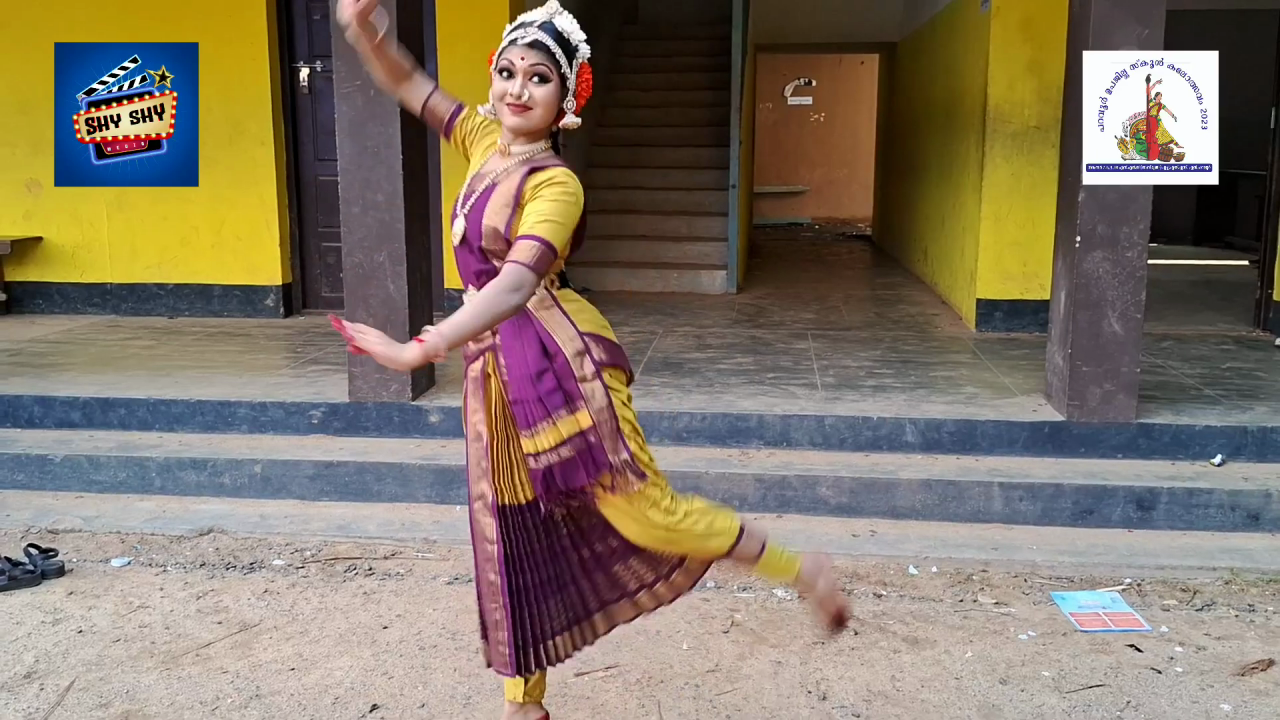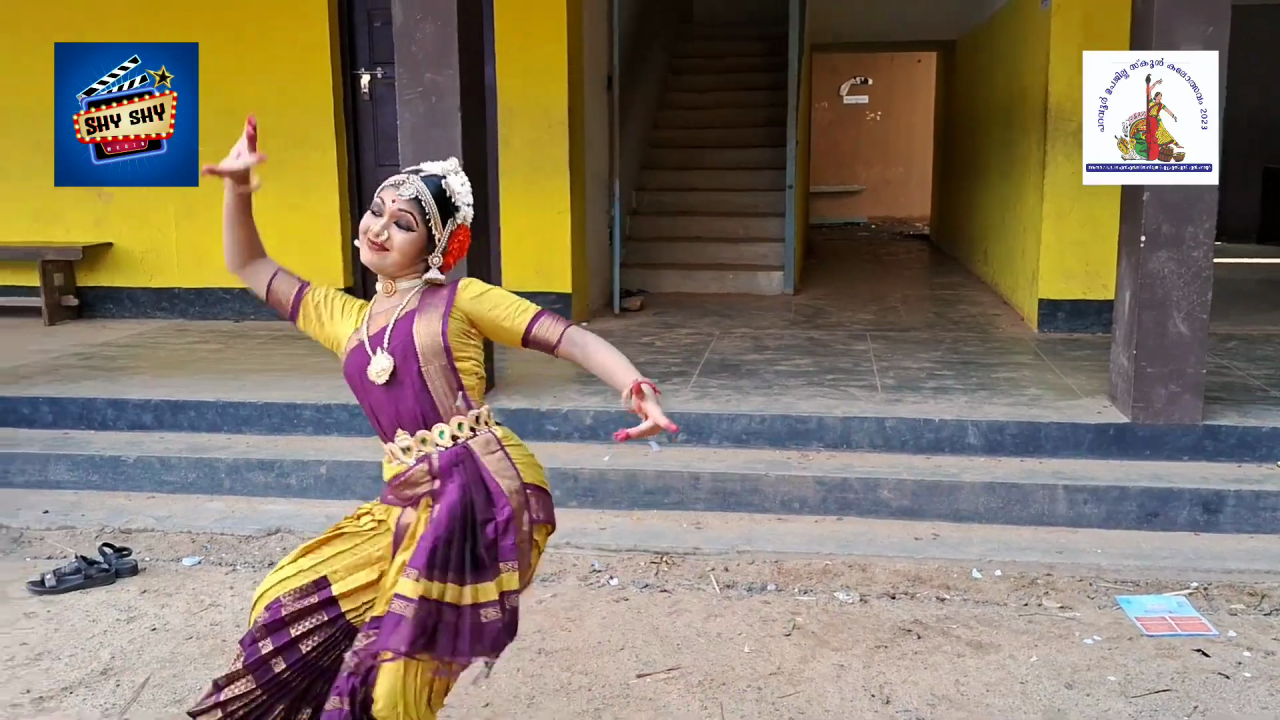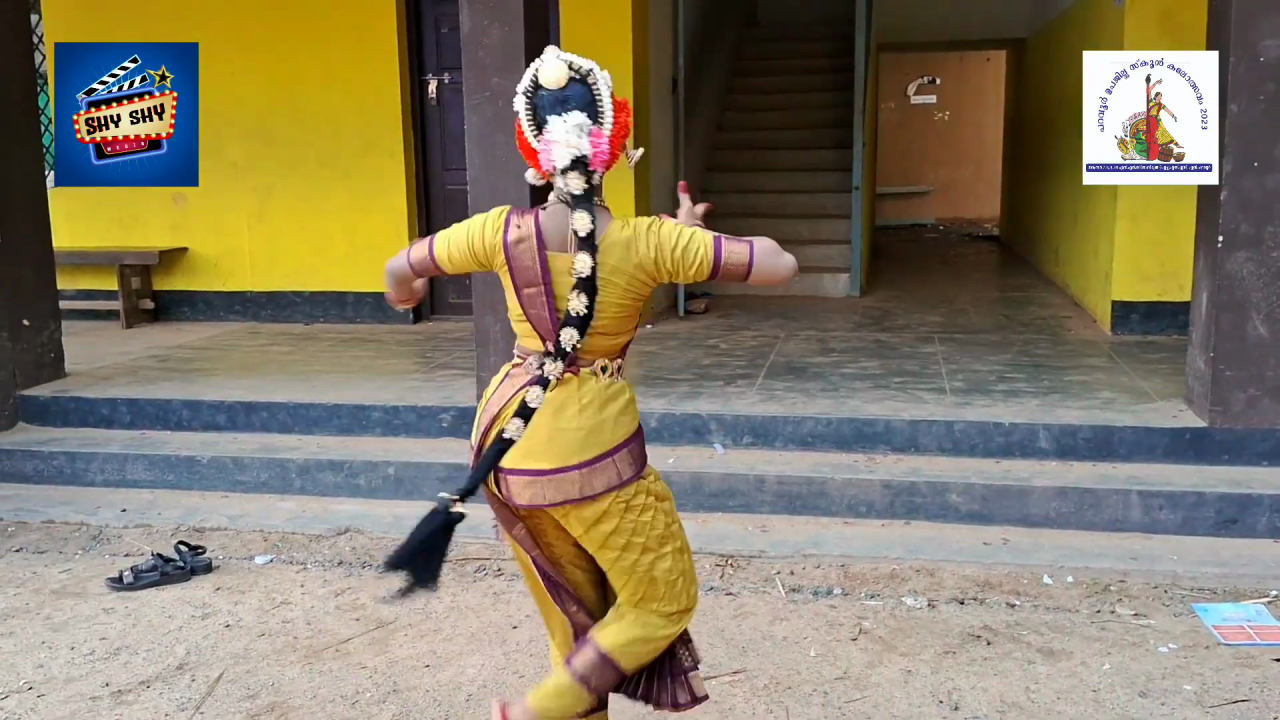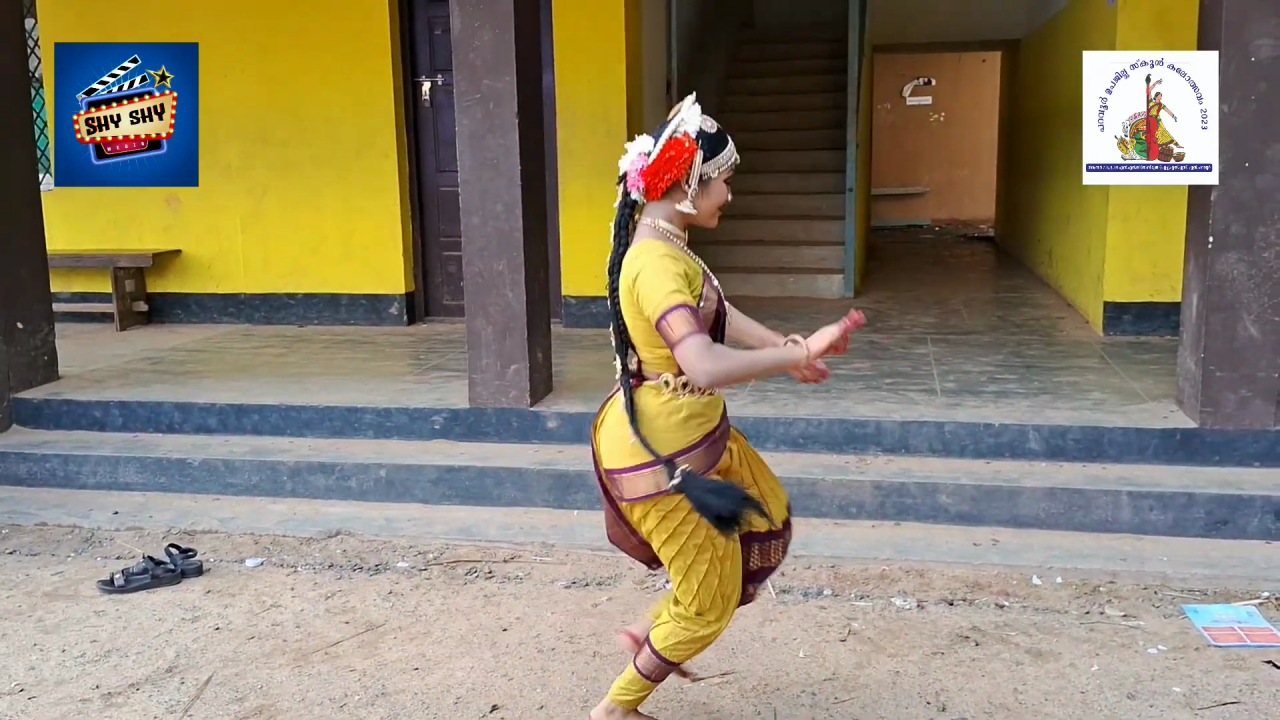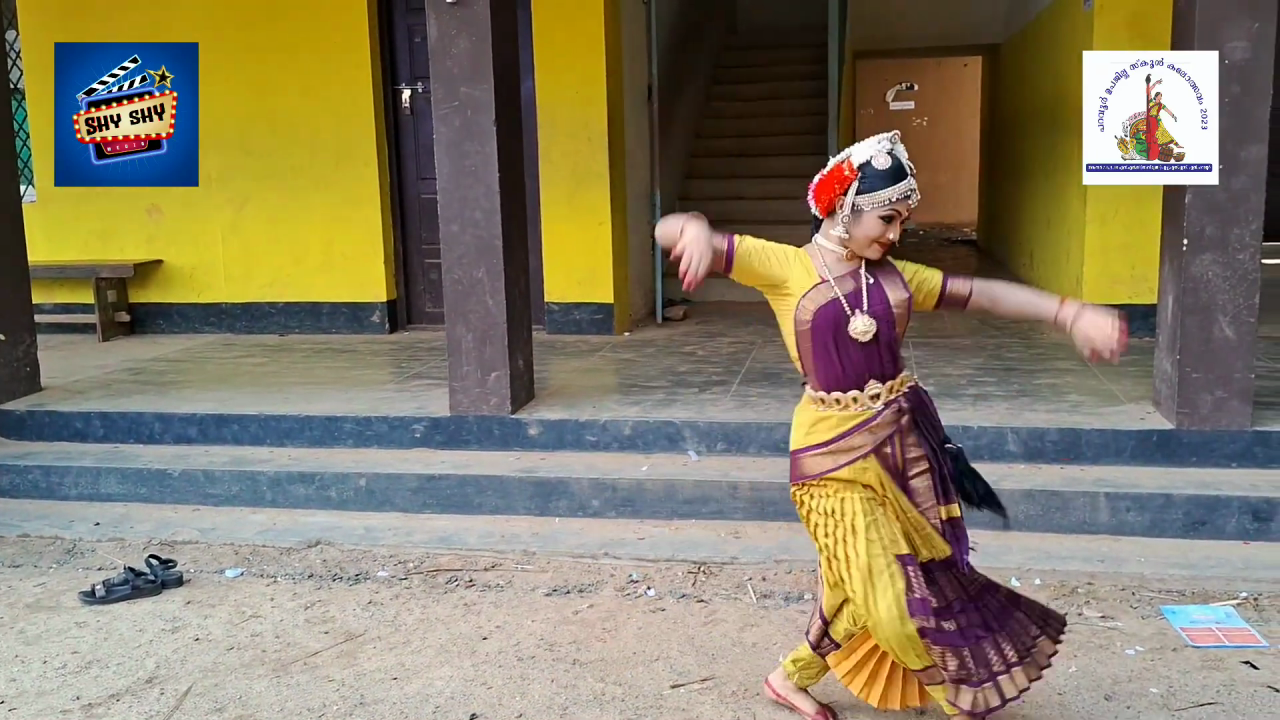
dt=1s
person 1, frame 1
left shoulder: (556, 185)
right shoulder: (490, 140)
left elbow: (516, 283)
right elbow: (402, 78)
left wrist: (418, 349)
left hip: (548, 358)
right hip: (493, 376)
left knee: (637, 507)
right knee: (510, 533)
left ankle: (799, 570)
person 1, frame 2
left shoulder: (459, 300)
right shoulder: (349, 320)
left elbow: (573, 339)
right elbow: (249, 267)
left wrist: (636, 386)
right wrist: (237, 183)
left hip: (482, 500)
right hip: (414, 507)
right knee: (287, 606)
person 1, frame 3
left shoulder: (508, 231)
right shoulder: (650, 241)
left elbow: (399, 271)
right elbow: (776, 264)
left wrist: (404, 295)
right wrist: (685, 236)
left hip: (510, 430)
right hip: (589, 448)
left knee: (578, 608)
right knee: (666, 606)
person 1, frame 4
left shoulder: (663, 249)
right shoulder: (658, 266)
left elbow: (721, 314)
right elbow: (704, 362)
left wrist: (783, 346)
right wrist: (798, 356)
left hip: (684, 432)
right hip: (666, 446)
left knee: (762, 518)
right knee: (709, 603)
left ankle: (656, 630)
person 1, frame 5
left shoulder: (892, 275)
right shoulder: (785, 268)
left elbow: (980, 293)
right elbow: (675, 234)
left wrist: (1067, 313)
right wrist: (692, 232)
left hip: (903, 440)
right hip: (834, 453)
left knee: (855, 589)
right knee: (885, 604)
